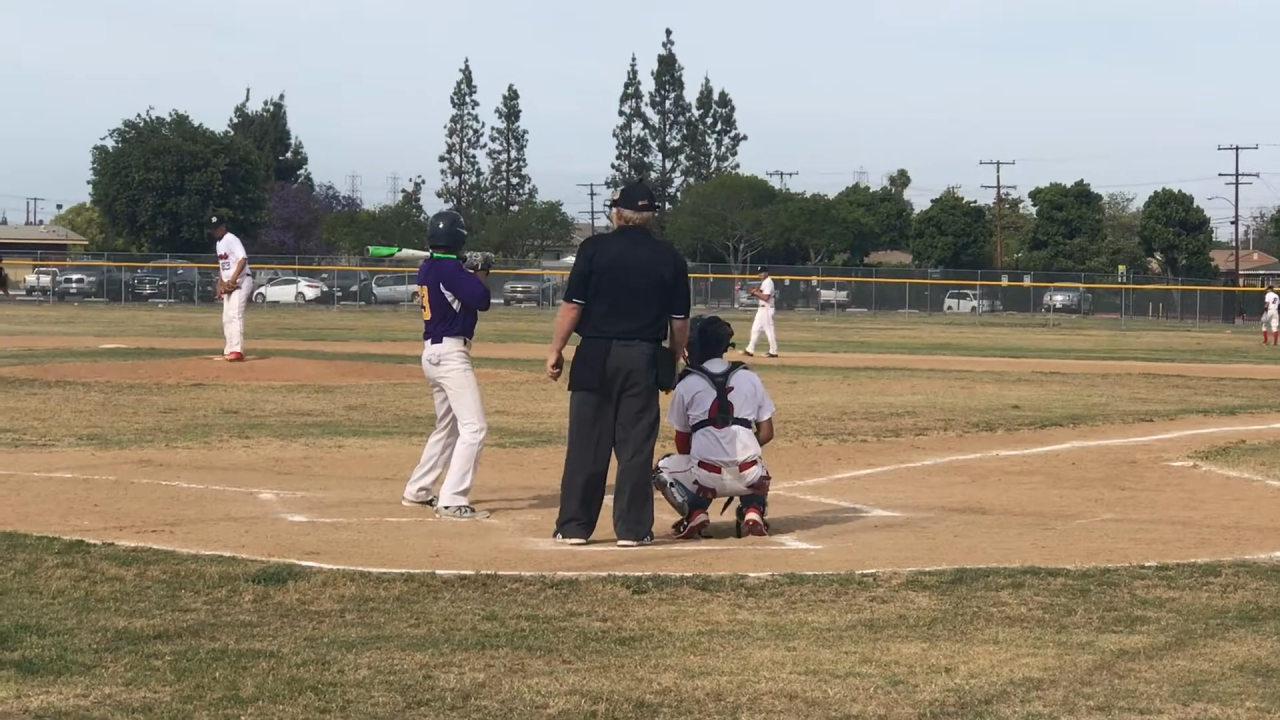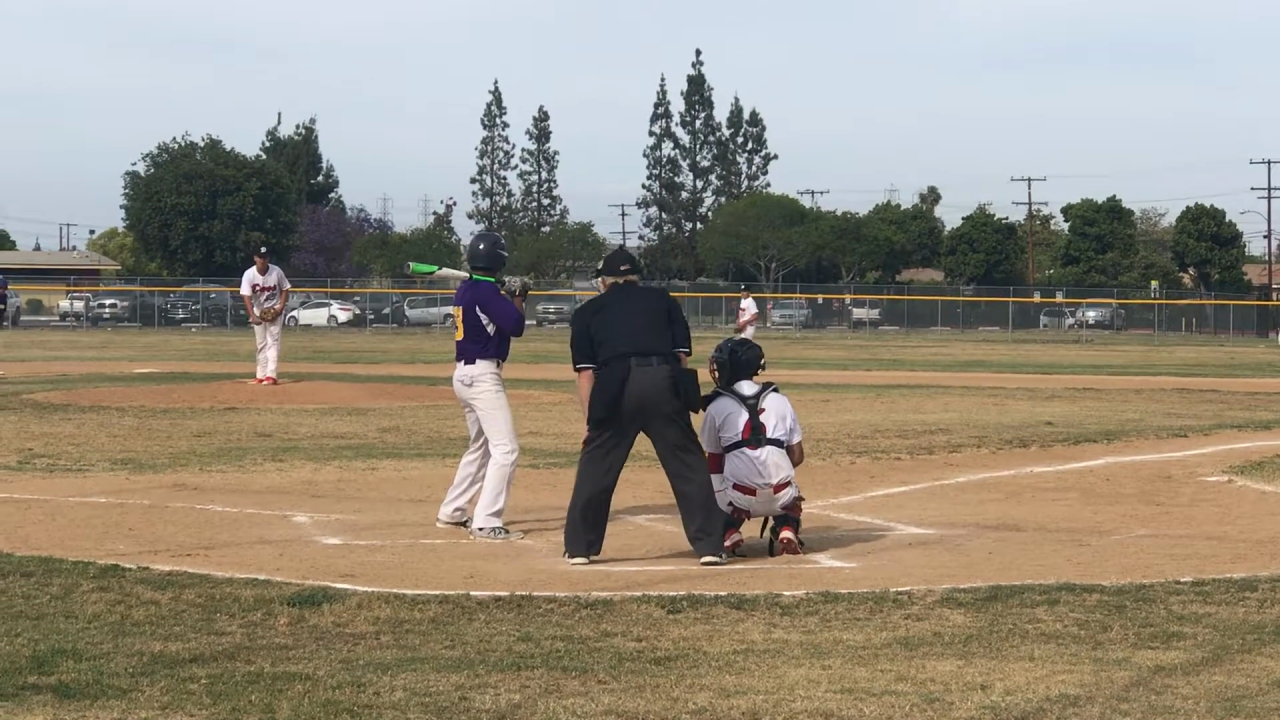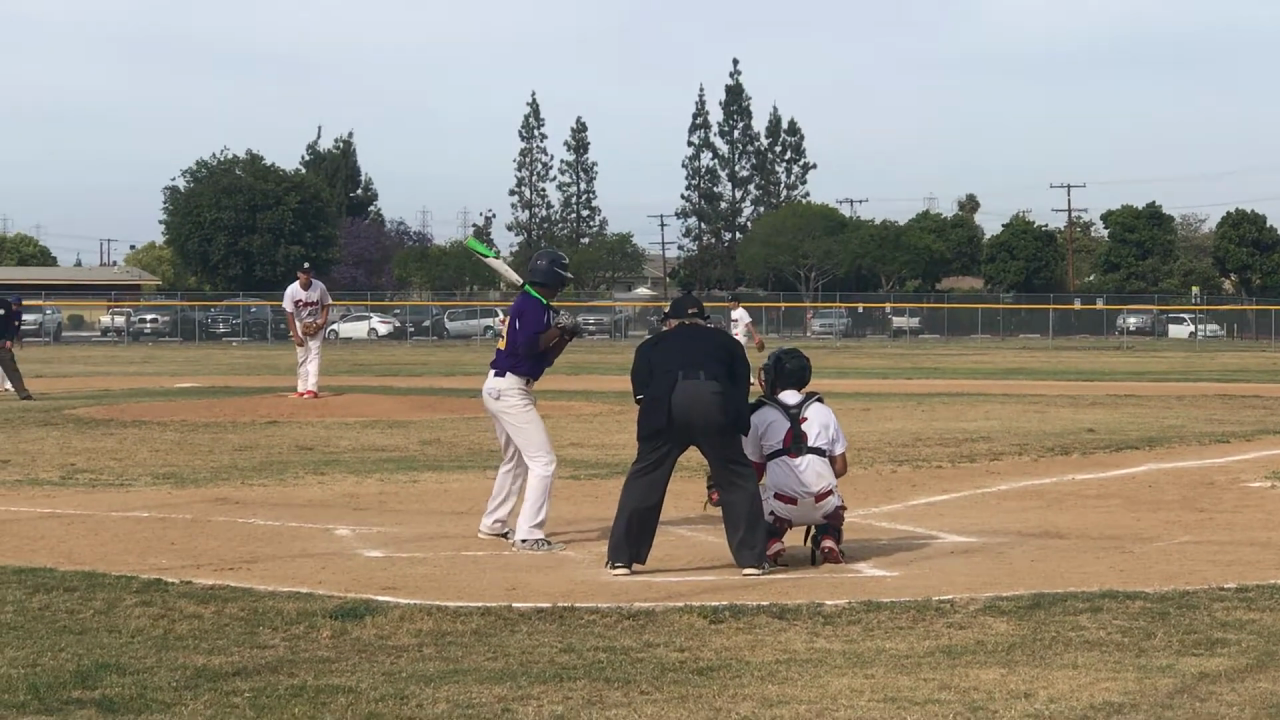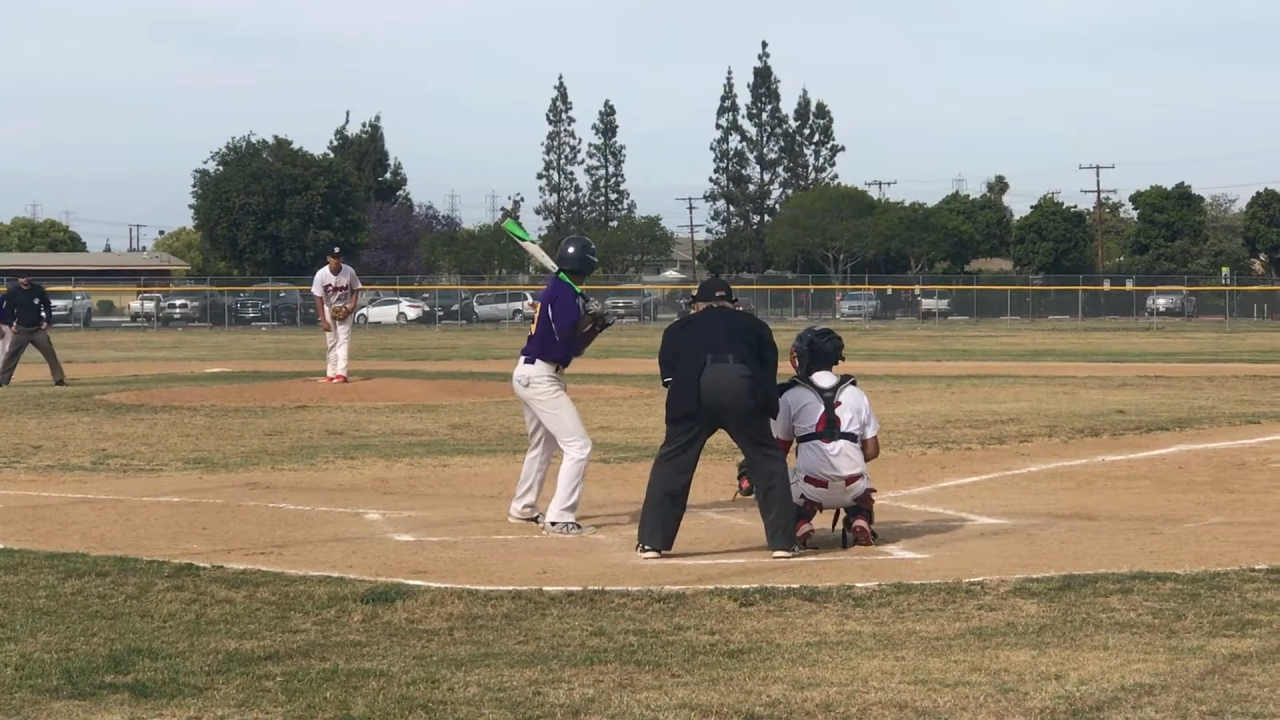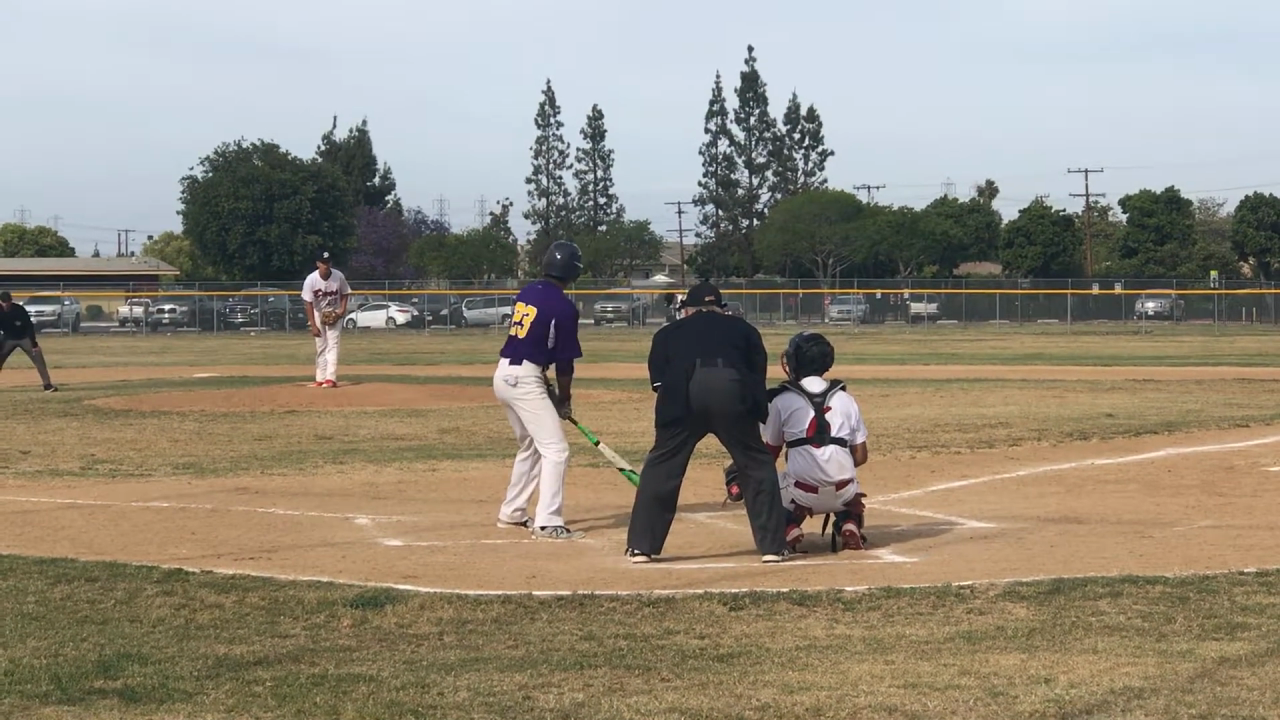
dt=1s
person 1, frame 1
left shoulder: (595, 248)
right shoulder: (670, 258)
left elbow: (572, 306)
right elbow: (679, 322)
left wrist: (555, 350)
right wrist: (670, 363)
left hip: (596, 356)
right hip: (644, 359)
left knee: (586, 444)
right knee: (637, 447)
left ankle: (574, 525)
right ankle: (633, 528)
person 1, frame 2
left shoulder: (587, 311)
right shoulder: (663, 300)
left elbow: (586, 372)
right elbow: (682, 356)
left wrist: (590, 422)
right wrist: (682, 399)
left hip: (615, 387)
right hip: (664, 382)
left knee: (595, 467)
right knee: (688, 465)
left ankle: (579, 547)
right ankle: (709, 546)
person 1, frame 3
left shoulder: (651, 344)
right shoulder: (726, 341)
left elbow: (642, 395)
right elbow: (741, 389)
left wrist: (654, 434)
right wrist: (726, 433)
left hip: (666, 404)
right hip: (715, 400)
left knee: (644, 477)
right knee: (738, 478)
left ankle: (621, 558)
right ankle: (752, 559)
person 1, frame 4
left shoulder: (678, 328)
right shoulder: (754, 324)
left elbow: (669, 374)
right elbow: (769, 369)
right wrist: (765, 405)
left hip: (694, 389)
right hip: (743, 385)
left knee: (671, 462)
right knee: (769, 461)
left ankle: (652, 542)
right ankle: (782, 542)
person 1, frame 5
left shoulder: (668, 333)
right shoulder: (743, 328)
left elbow: (658, 378)
right elbow: (759, 374)
right wrist: (755, 410)
left hip: (683, 393)
right hip: (732, 390)
left knee: (660, 466)
right knee: (758, 464)
left ankle: (641, 547)
right ankle: (772, 546)
person 2, frame 1
left shoulder: (428, 268)
right shoulder: (449, 268)
right elbow: (482, 300)
left wrist: (469, 272)
right wrist: (480, 272)
left hip: (435, 352)
right hip: (450, 354)
left knee: (447, 427)
right knee: (474, 428)
left ankle: (417, 491)
right ankle: (452, 501)
person 2, frame 2
left shoulder: (465, 289)
right shoulder: (486, 290)
right elbow: (516, 326)
left wrist: (508, 297)
right wrist: (517, 298)
left hip: (467, 373)
right hip: (482, 376)
left knee: (480, 448)
right knee: (505, 449)
left ankle: (451, 512)
right ankle: (486, 523)
person 2, frame 3
left shoulder: (528, 303)
right shoulder: (534, 305)
left elbow: (545, 358)
right elbow: (527, 347)
left wrist: (566, 336)
right wrist: (557, 329)
left hip: (498, 387)
right hip: (511, 390)
left knee: (515, 460)
right knee: (543, 461)
left ankle: (493, 524)
right ankle: (528, 535)
person 2, frame 4
left shoulder: (556, 289)
right shoulder: (564, 291)
left elbow: (575, 347)
right elbow: (567, 333)
left wrist: (598, 325)
right wrist: (590, 316)
left hip: (529, 374)
right hip: (541, 377)
left knee: (542, 445)
right knee: (578, 446)
left ankle: (523, 509)
right ankle: (559, 518)
person 2, frame 5
left shoulder: (527, 293)
right shoulder: (563, 306)
right elbow: (564, 361)
left wrist: (547, 386)
right wrist: (563, 400)
left hip: (505, 374)
right hip: (525, 378)
left knee: (531, 447)
right knee: (555, 449)
left ankle: (512, 513)
right ankle: (547, 523)
person 3, frame 1
left shoulder: (687, 384)
right shoulder: (751, 378)
left elbow: (682, 441)
right elbow: (766, 433)
left hip: (707, 477)
right hip: (748, 476)
left knee: (664, 468)
left ankle: (693, 512)
right ankle: (753, 510)
person 3, frame 2
left shoulder: (717, 406)
right shoulder: (780, 400)
left elbow: (714, 464)
right elbow: (797, 457)
left hip: (740, 498)
right hip: (781, 497)
left ankle: (728, 533)
right ankle: (788, 530)
person 3, frame 3
left shoulder: (760, 416)
right shoulder: (824, 411)
left elbow: (753, 473)
right elbow: (840, 468)
left hip: (781, 507)
right hip: (823, 507)
left ankle: (770, 542)
right ankle: (828, 540)
person 3, frame 4
left shoulder: (791, 396)
right shoulder: (856, 394)
left elbow: (778, 450)
right elbow: (871, 451)
left hip: (811, 490)
right hip: (852, 489)
left ankle: (798, 524)
right ankle: (860, 522)
person 3, frame 5
left shoulder: (782, 400)
right shoulder: (846, 399)
left elbow: (769, 455)
right elbow: (860, 456)
left hip: (802, 495)
right hip: (842, 494)
left ankle: (788, 529)
right ankle: (850, 526)
